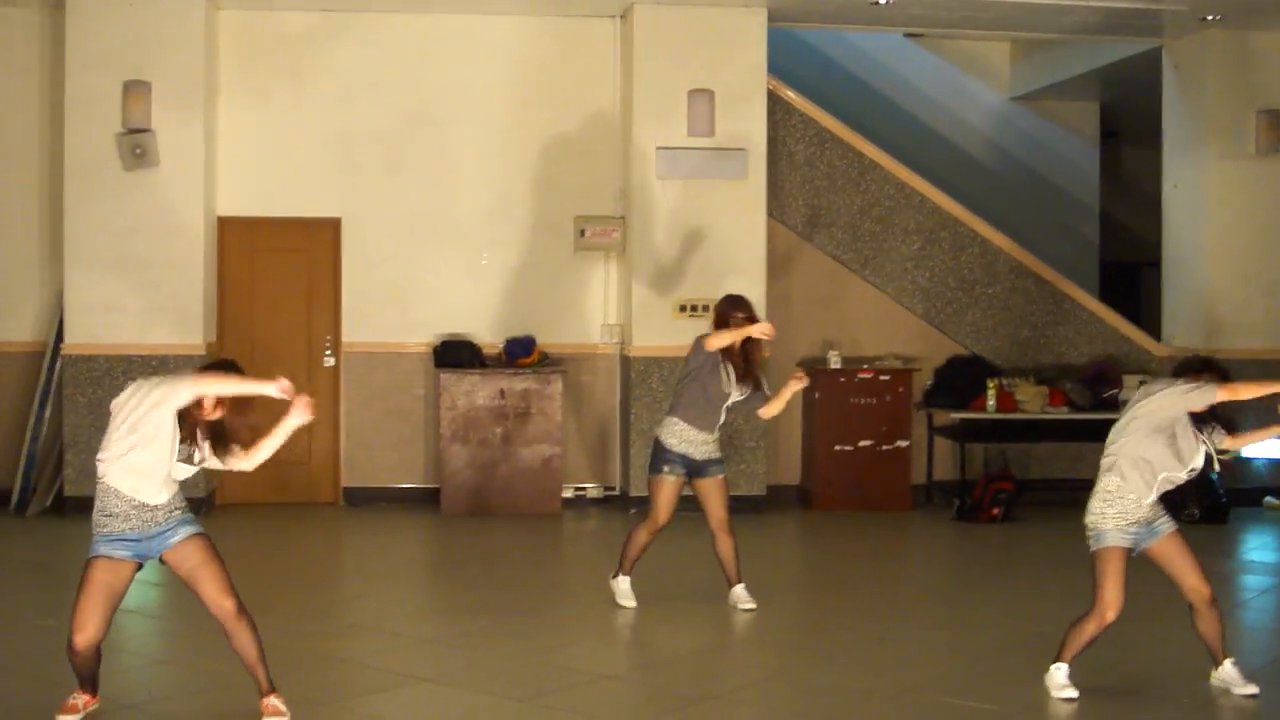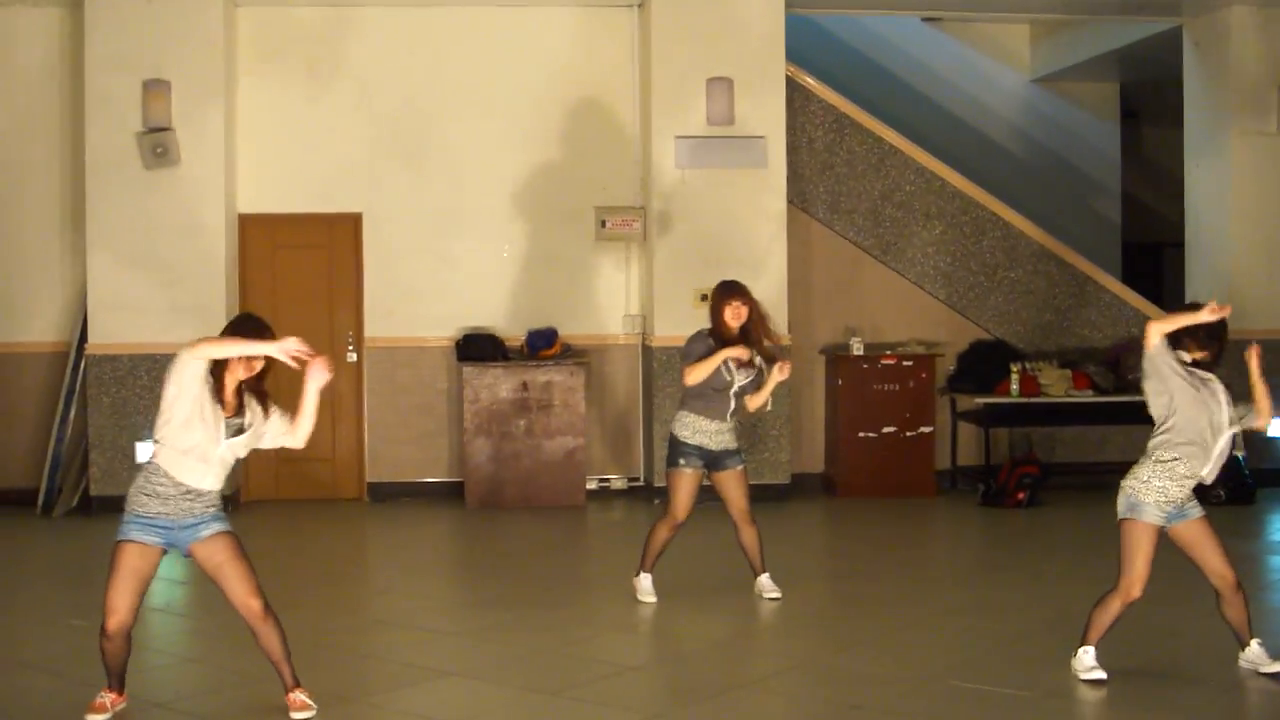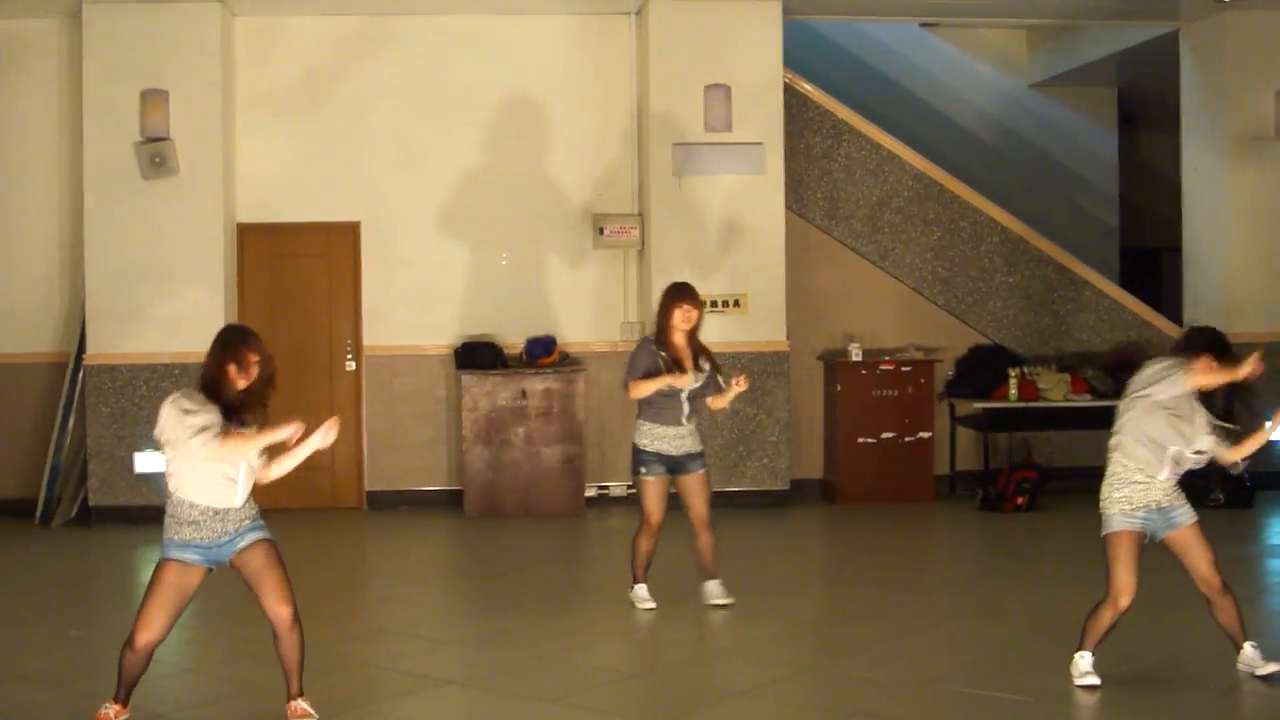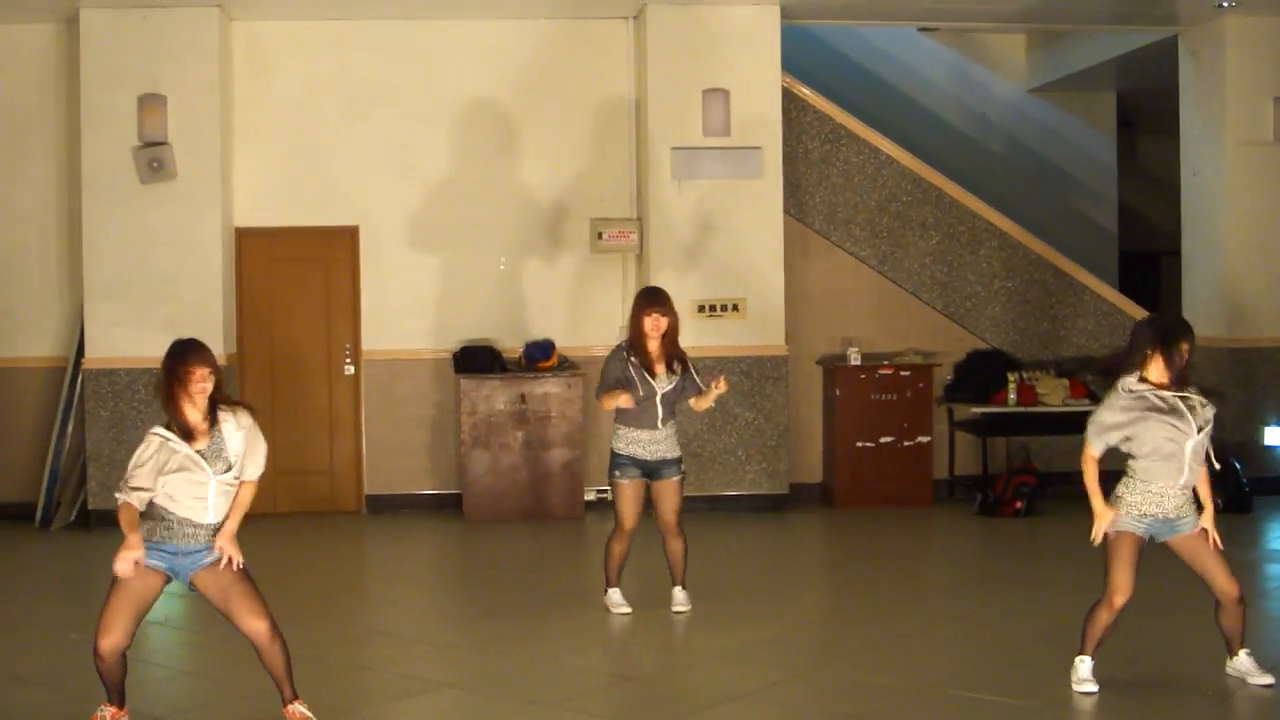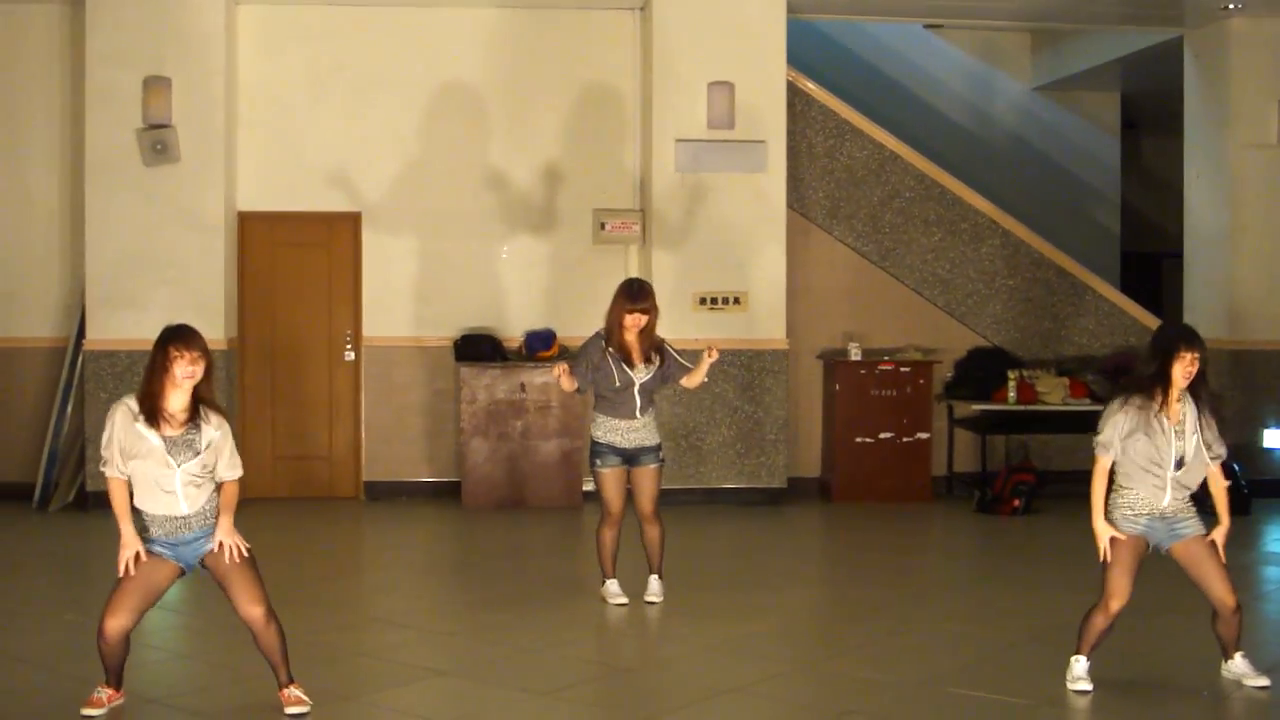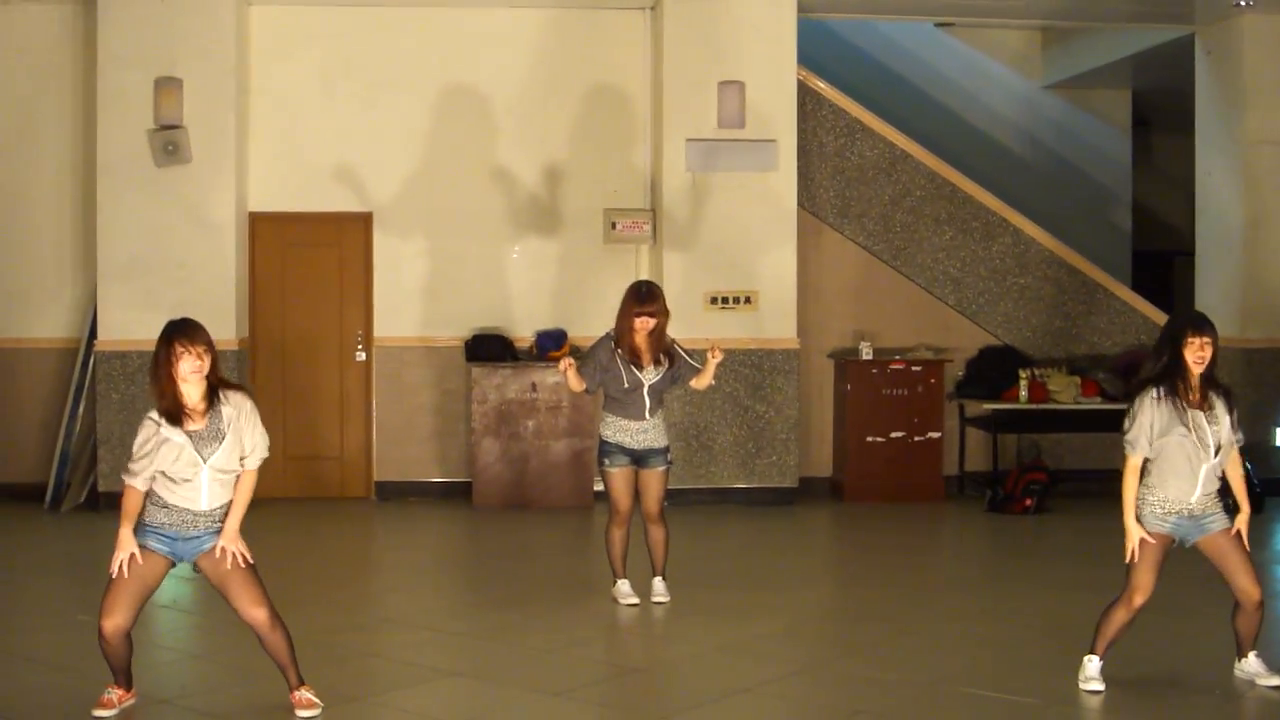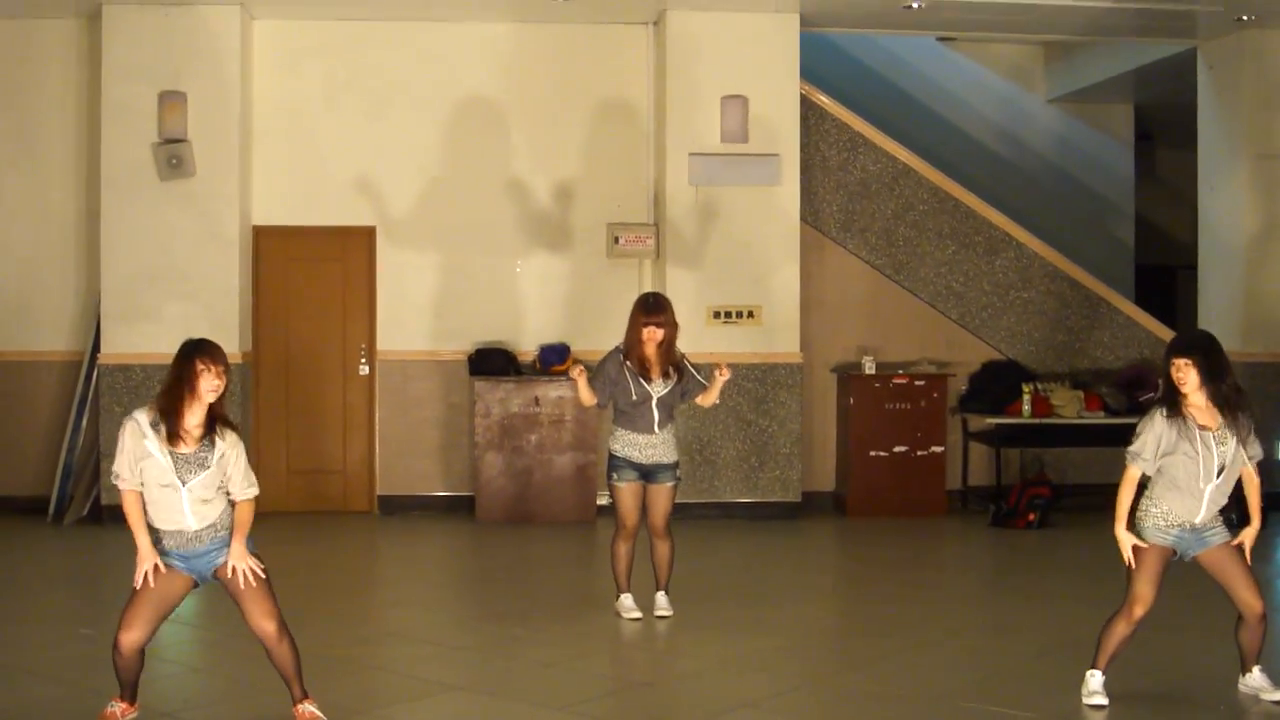
dt=0.3s
person 1, frame 1
left shoulder: (199, 432)
right shoulder: (151, 399)
left elbow: (244, 459)
right elbow: (199, 382)
left wrist: (290, 422)
right wrist: (266, 386)
left hip: (171, 519)
right hip: (115, 527)
left knee: (229, 608)
right knee: (83, 639)
person 1, frame 2
left shoulder: (253, 406)
right shoulder: (191, 382)
left elbow: (296, 436)
right elbow: (194, 350)
left wrist: (312, 388)
right wrist: (268, 345)
left hip: (204, 514)
right hip: (152, 509)
left knee: (254, 606)
right knee: (115, 622)
person 1, frame 3
left shoulder: (241, 413)
right shoulder: (181, 408)
left elbow: (264, 472)
right elbow: (214, 449)
left wrist: (312, 442)
right wrist: (274, 433)
left hip: (243, 527)
right hip: (188, 535)
left knee: (283, 612)
right knee: (143, 637)
person 1, frame 4
left shoulder: (237, 422)
right shoulder: (159, 440)
left elbow: (250, 476)
right elbow: (130, 497)
left wrist: (229, 529)
right wrist: (130, 538)
left hip: (209, 548)
right hip: (155, 546)
left knee: (261, 627)
right knee: (107, 643)
person 1, frame 5
left shoulder: (214, 423)
right shoulder: (127, 414)
right elbow: (115, 473)
left wrist: (227, 520)
right wrist: (127, 532)
left hip: (211, 530)
right hip: (159, 539)
left knee: (257, 612)
right knee: (112, 625)
left ankle: (288, 686)
right ankle: (112, 688)
person 1, frame 6
left shoulder: (237, 404)
right shoulder: (157, 423)
left elbow: (250, 466)
right elbow: (137, 481)
left wrist: (232, 526)
right wrist: (125, 531)
left hip: (214, 530)
right hip: (157, 531)
left knee: (260, 614)
right knee: (111, 624)
left ankle: (297, 687)
right ankle: (123, 688)
person 1, frame 7
left shoulder: (226, 439)
right shoulder: (141, 426)
left elbow: (244, 496)
right elbow: (129, 486)
left wrist: (239, 544)
right wrist: (144, 545)
left hip: (223, 544)
right hip: (171, 552)
left knee: (270, 627)
right knee: (127, 639)
person 2, frame 1
left shoulder: (1189, 427)
right shoulder: (1162, 395)
left elbow: (1230, 441)
right elbow: (1229, 392)
left hip: (1149, 513)
right hip: (1112, 514)
left knee: (1202, 593)
right knee: (1107, 611)
left ankle: (1223, 669)
right ankle: (1058, 670)
person 2, frame 2
left shoulder: (1214, 389)
right shoulder: (1167, 369)
right elbow: (1153, 327)
right wrist: (1201, 315)
left hip: (1182, 497)
right hip: (1149, 489)
left knee: (1227, 580)
right knee: (1130, 588)
right ankle: (1084, 653)
person 2, frame 3
left shoulder: (1194, 411)
right shoulder: (1159, 373)
left elbow: (1231, 455)
right elbow: (1199, 378)
right wrist: (1238, 372)
left hip: (1169, 500)
right hip: (1125, 499)
left knee: (1215, 584)
right knee: (1121, 597)
left ankle: (1246, 652)
right ankle: (1082, 659)
person 2, frame 4
left shoulder: (1186, 396)
right shoulder: (1126, 400)
left elbow: (1196, 456)
right elbow: (1090, 453)
left wrist: (1209, 510)
right wrist: (1099, 504)
left hip: (1181, 511)
right hip: (1136, 508)
left knee: (1231, 592)
right knee: (1117, 596)
left ankle: (1237, 658)
right ankle: (1083, 664)
person 2, frame 5
left shoulder: (1198, 411)
right shoulder: (1128, 408)
left elbow: (1214, 467)
right elbow: (1102, 465)
left wrist: (1224, 522)
right wrist: (1098, 521)
left hip: (1180, 515)
right hip: (1131, 512)
left knee: (1228, 601)
right knee: (1114, 602)
left ankle: (1233, 661)
right ankle: (1079, 663)
person 2, frame 6
left shoulder: (1218, 398)
right shoulder: (1155, 400)
left elbow: (1231, 456)
right elbow: (1134, 461)
left wrist: (1245, 510)
right wrist: (1129, 520)
left hip: (1208, 510)
right hip: (1159, 510)
right knee: (1136, 596)
left ankle: (1247, 660)
right ankle: (1092, 662)
person 2, frame 7
left shoulder: (1234, 414)
right shoulder: (1163, 418)
left elbow: (1248, 469)
right elbow: (1132, 473)
right wrist: (1120, 527)
left hip: (1209, 525)
right hip: (1160, 522)
right knee: (1136, 607)
right ankle: (1095, 677)
person 3, frame 1
left shoulder: (747, 368)
right shoulder: (708, 354)
left elbow: (766, 410)
right elbow: (709, 341)
left wrist: (790, 388)
right wrist: (746, 331)
left hip: (708, 451)
right hip: (674, 446)
left knee: (721, 524)
right knee: (656, 520)
left ankle: (737, 588)
right ankle: (621, 577)
person 3, frame 2
left shoulder: (752, 352)
right shoulder: (705, 341)
left elbow: (751, 404)
right elbow: (689, 377)
left wrist: (773, 381)
right wrist: (722, 354)
left hip: (725, 441)
right hip: (689, 438)
left knee: (743, 514)
right knee: (676, 515)
left ankle: (762, 578)
right ankle: (643, 576)
person 3, frame 3
left shoulder: (701, 355)
right shoulder: (649, 349)
left elbow: (715, 402)
right elbow: (633, 390)
left wrist: (734, 390)
right wrist: (667, 379)
left hip: (688, 446)
right hip: (651, 446)
left knee: (701, 519)
right knee: (652, 523)
left ankle: (711, 583)
right ankle: (639, 586)
person 3, frame 4
left shoulder: (677, 358)
right shoulder: (622, 356)
left elbow: (697, 402)
right elbow: (603, 398)
left wrist: (714, 391)
right wrist: (615, 398)
left hip: (667, 451)
right hip: (628, 451)
left knee: (671, 525)
right knee: (626, 527)
left ankle: (679, 589)
right ankle: (612, 591)
person 3, frame 5
left shoulder: (656, 348)
right shoulder: (599, 345)
left elbow: (689, 380)
right elbow: (572, 383)
left wrist: (705, 363)
right wrist: (562, 374)
left hip: (645, 439)
right hip: (608, 440)
left knee: (648, 513)
right knee: (612, 514)
left ankle: (655, 578)
right ankle: (610, 582)
person 3, frame 6
left shoulder: (667, 349)
right shoulder: (608, 347)
left elbow: (700, 382)
right elbow: (580, 385)
left wrist: (711, 363)
right wrist: (569, 370)
left hip: (654, 440)
right hip: (616, 440)
left knee: (654, 513)
right knee: (621, 513)
left ankle: (659, 580)
right ankle: (620, 582)
person 3, frame 7
left shoulder: (676, 363)
right shoulder: (618, 360)
left elbow: (705, 400)
right elbow: (591, 400)
left wrist: (718, 381)
right wrist: (581, 380)
left hip: (664, 455)
right hip: (625, 454)
left knee: (660, 528)
right knee: (627, 528)
left ankle: (662, 594)
right ankle: (623, 596)
